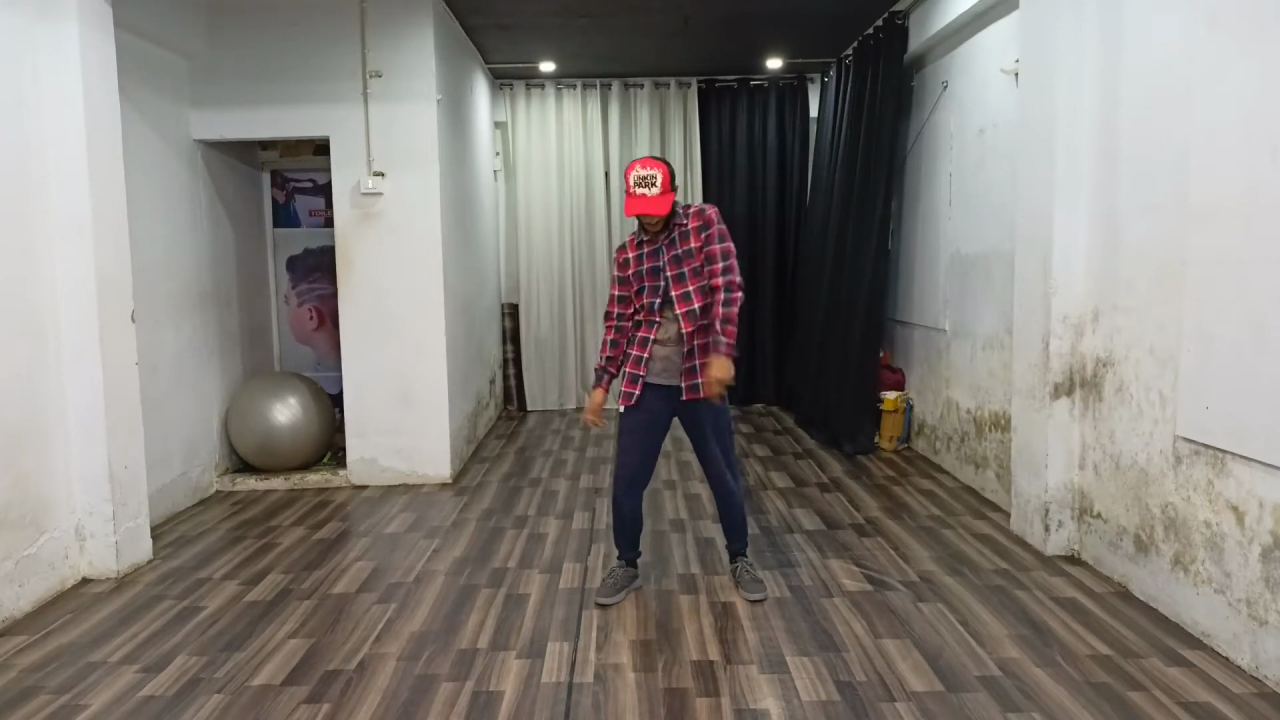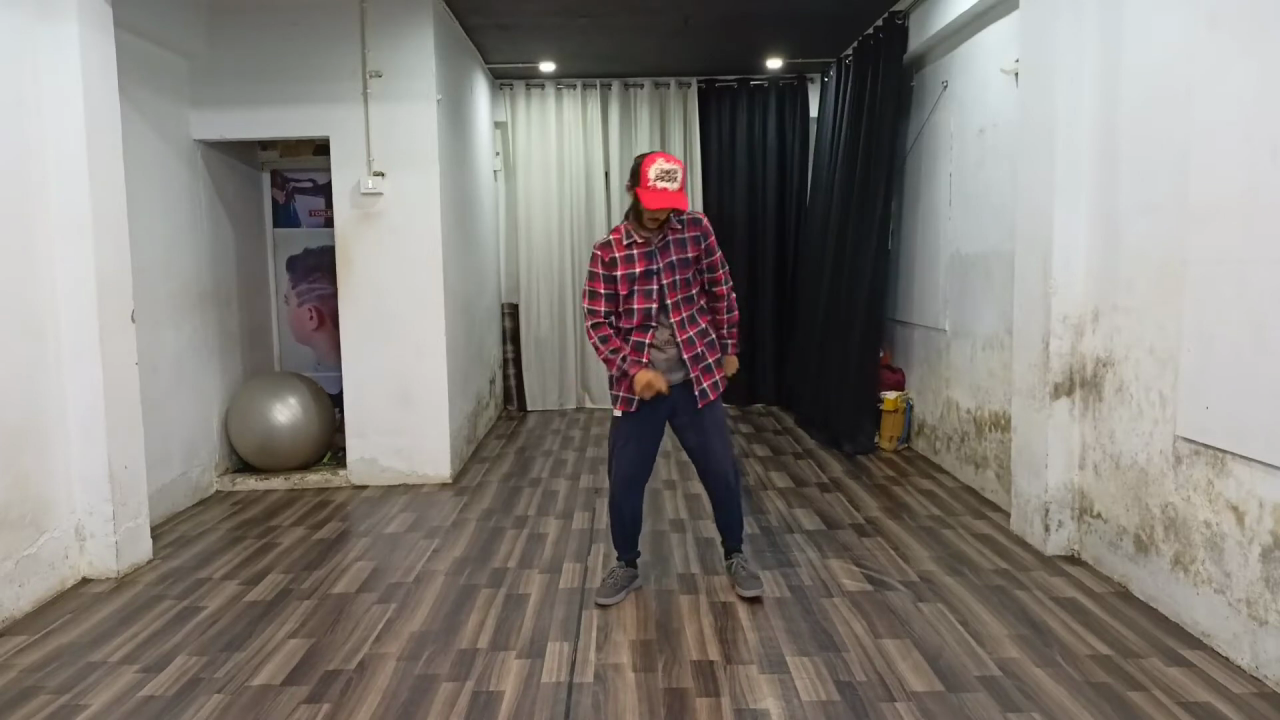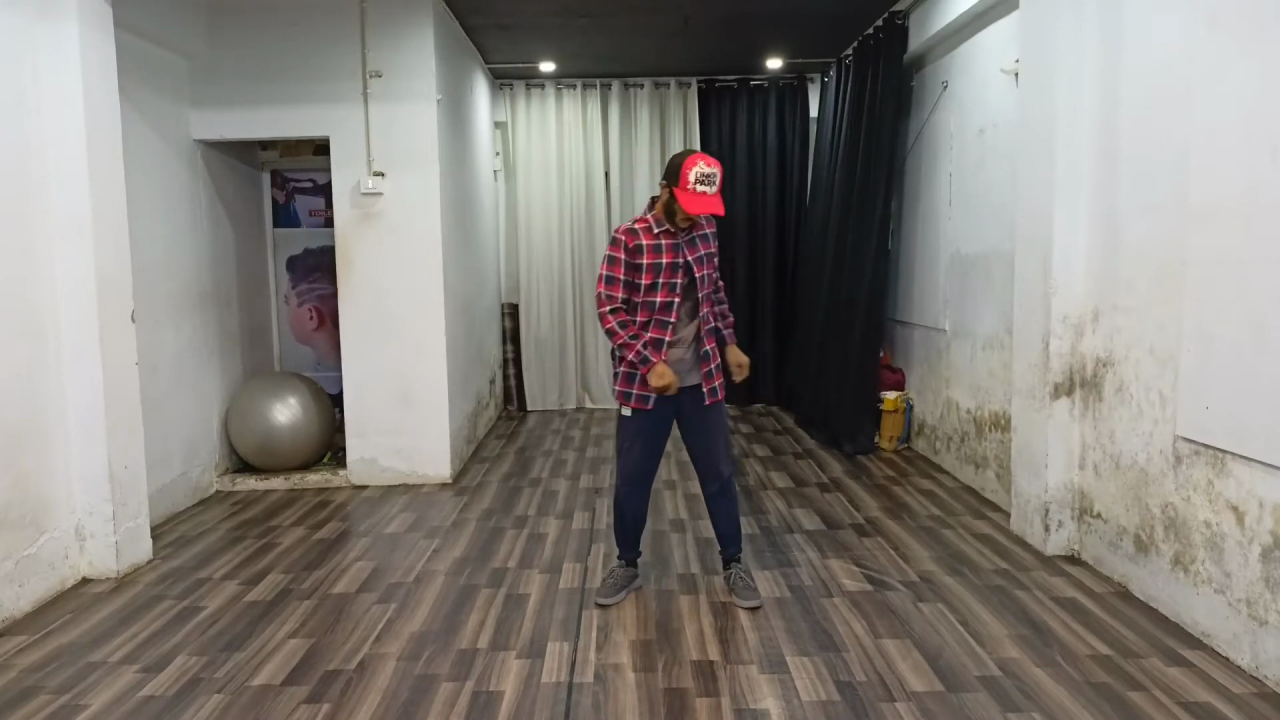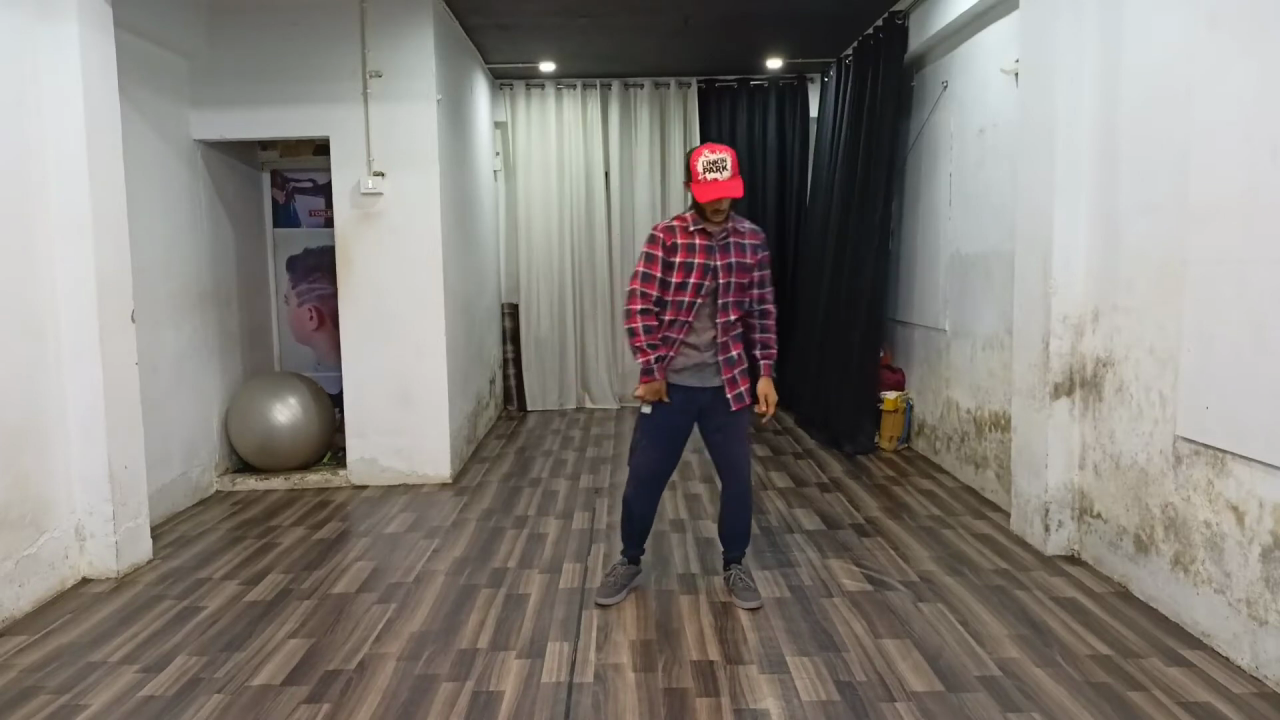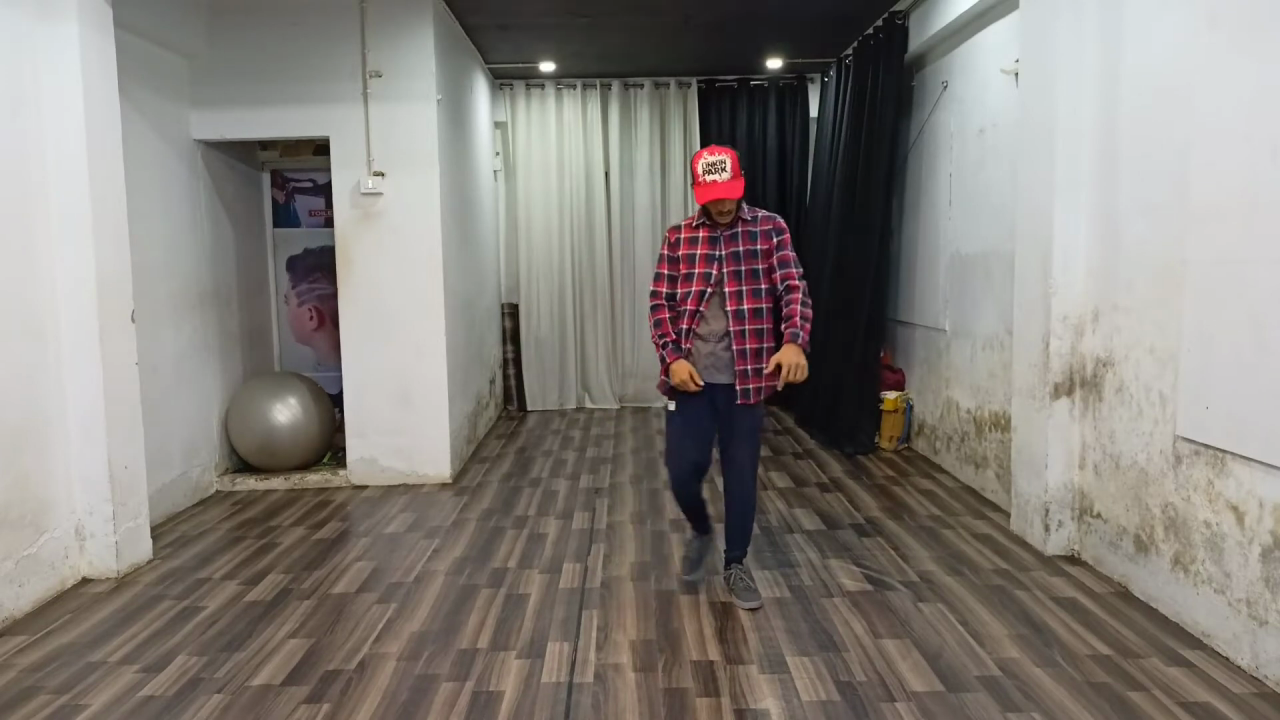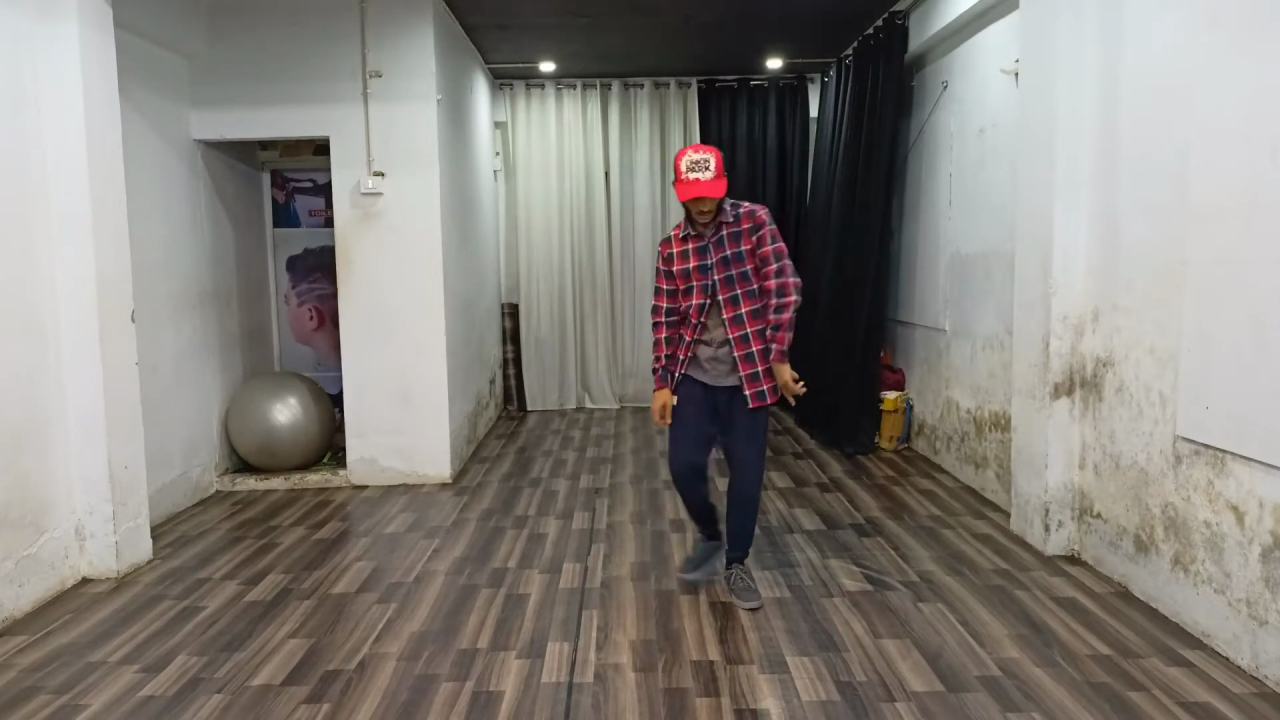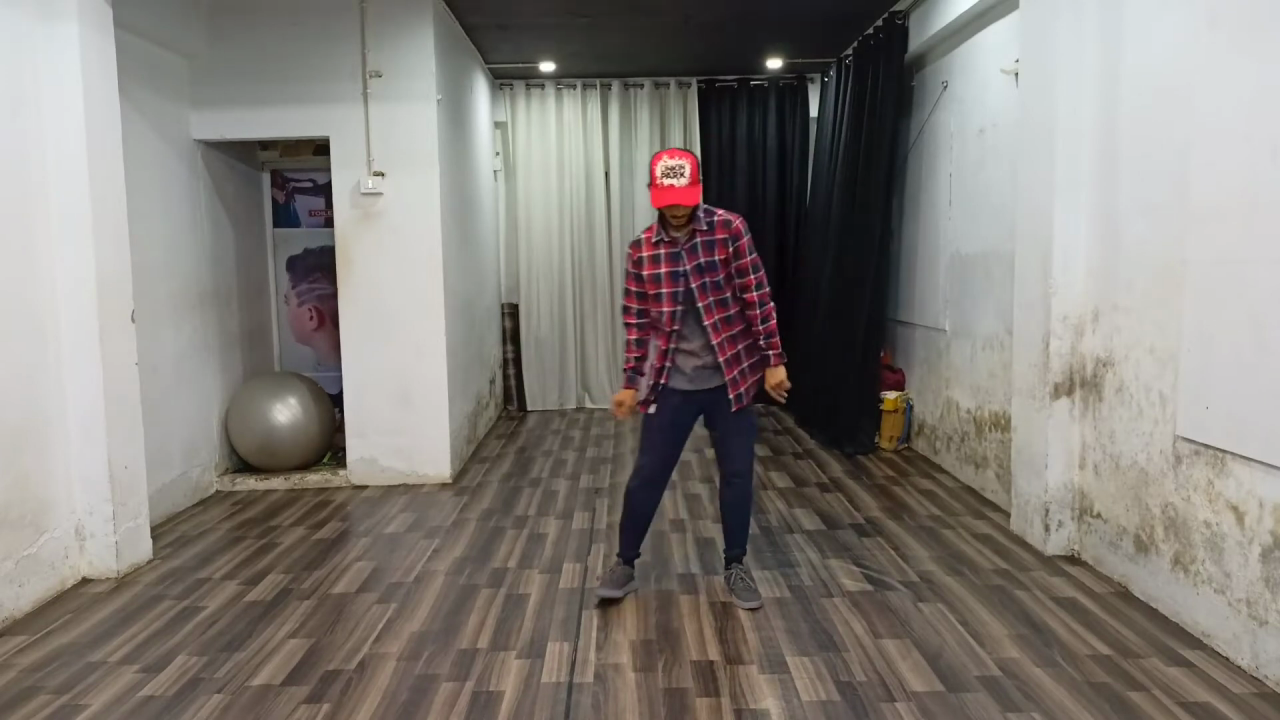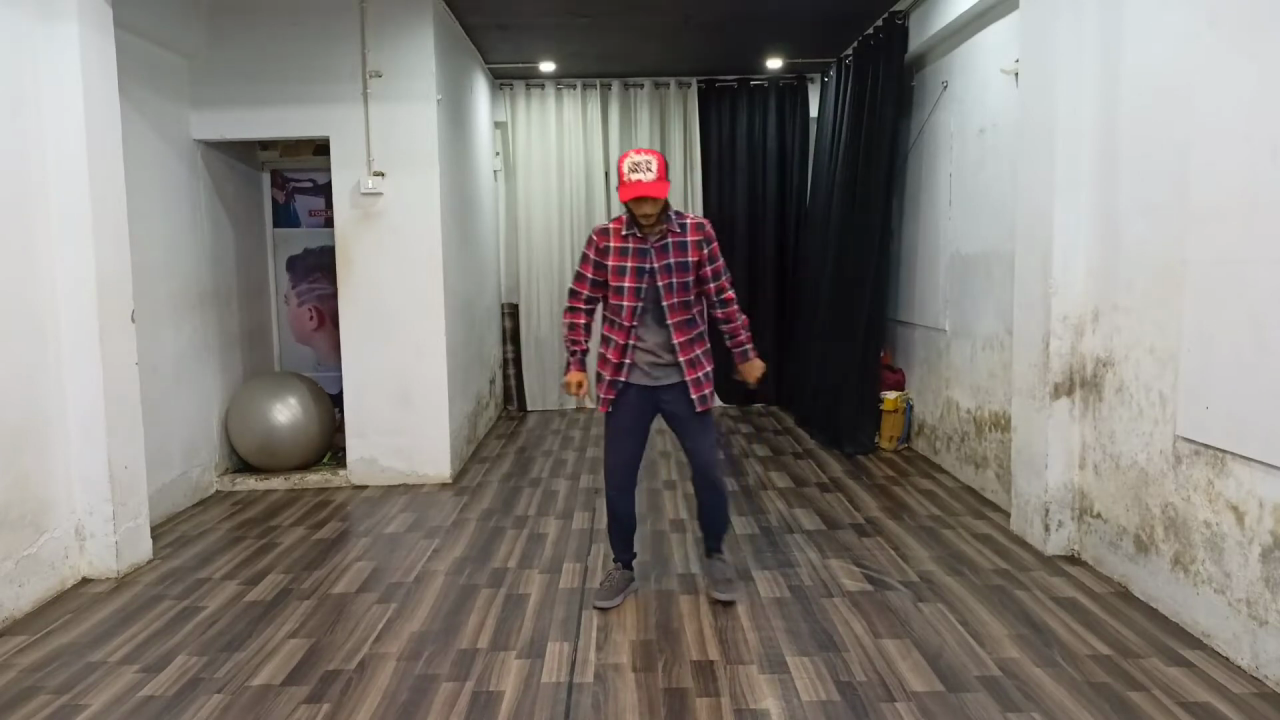
dt=0.3s
person 1, frame 1
left shoulder: (705, 221)
right shoulder: (627, 253)
left elbow: (727, 285)
right elbow: (618, 323)
left wrist: (721, 353)
right wrist: (601, 384)
left hip: (701, 376)
right hip: (644, 380)
left knee: (724, 474)
right knee: (628, 477)
left ankle: (739, 559)
right ankle: (627, 564)
person 1, frame 2
left shoulder: (696, 229)
right shoulder: (610, 251)
left elbow: (721, 290)
right elbow: (597, 321)
left wrist: (727, 348)
right wrist: (633, 370)
left hip: (697, 377)
right hip: (639, 383)
left knee: (722, 471)
right knee: (625, 480)
left ankle: (735, 555)
right ankle: (626, 565)
person 1, frame 3
left shoulder: (706, 231)
right shoulder: (629, 239)
right elbow: (610, 309)
left wrist: (729, 344)
right wrist: (650, 363)
left hip: (701, 378)
right hip: (646, 382)
left knee: (719, 474)
right knee: (632, 478)
left ankle: (733, 563)
right ankle: (627, 565)
person 1, frame 4
left shoulder: (752, 240)
right shoulder: (667, 237)
left elbow: (762, 311)
right elbow: (640, 307)
left wrist: (765, 374)
right wrist: (652, 373)
left hip: (728, 381)
right hip: (670, 382)
left knee: (738, 477)
right knee: (645, 477)
left ankle: (734, 565)
right ankle: (628, 564)
person 1, frame 5
left shoulder: (769, 228)
right shoulder: (679, 237)
left elbow: (793, 289)
right elbow: (660, 302)
left wrist: (793, 342)
right wrist: (672, 358)
left hip: (746, 376)
right hip: (691, 375)
left knee: (742, 475)
right knee: (684, 470)
left ankle: (735, 564)
right ankle: (700, 532)
person 1, frame 6
left shoulder: (754, 220)
right shoulder: (672, 246)
left elbow: (784, 286)
right elbow: (666, 318)
left wrist: (778, 355)
right wrist: (663, 383)
left hip: (750, 374)
right hip: (695, 375)
left knee: (747, 474)
right knee: (684, 464)
left ankle: (736, 564)
right ankle: (709, 537)
person 1, frame 7
left shoulder: (729, 229)
right shoulder: (642, 249)
left elbow: (758, 297)
right elbow: (636, 320)
left wrist: (772, 360)
right wrist: (631, 383)
left hip: (730, 377)
right hip: (670, 382)
left knee: (737, 474)
right knee: (647, 475)
left ankle: (735, 565)
right ankle: (625, 562)
person 1, frame 8
left shoulder: (696, 233)
right shoulder: (604, 240)
left elbow: (723, 298)
right elbow: (581, 303)
left wrist: (746, 352)
right wrist: (577, 362)
left hip: (686, 377)
right hip: (627, 380)
left knee: (708, 470)
right knee: (618, 477)
left ankle: (715, 556)
right ankle: (622, 566)
